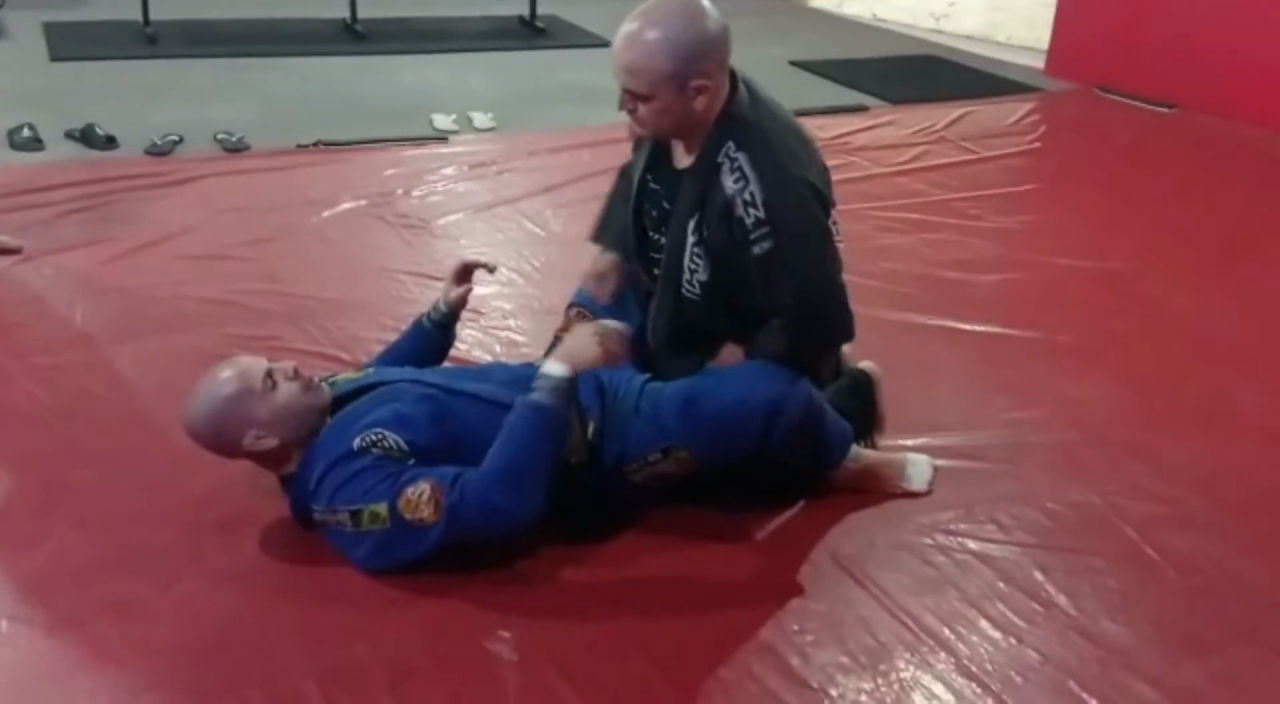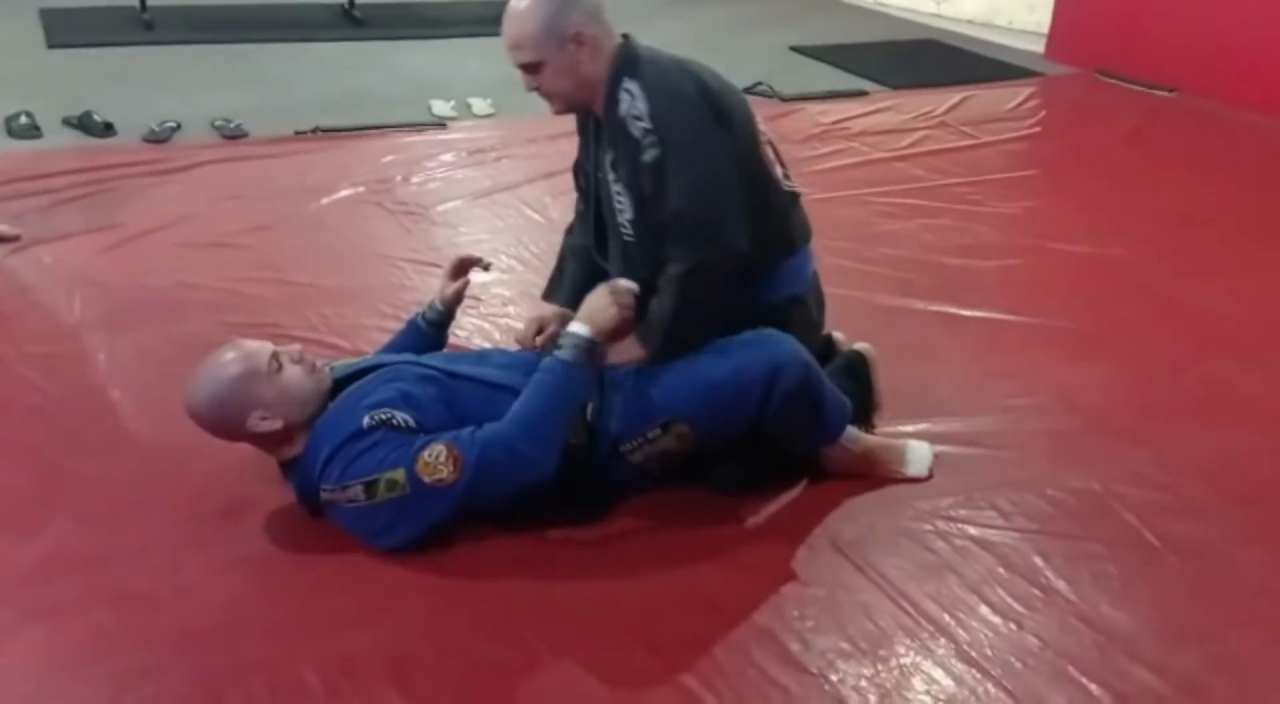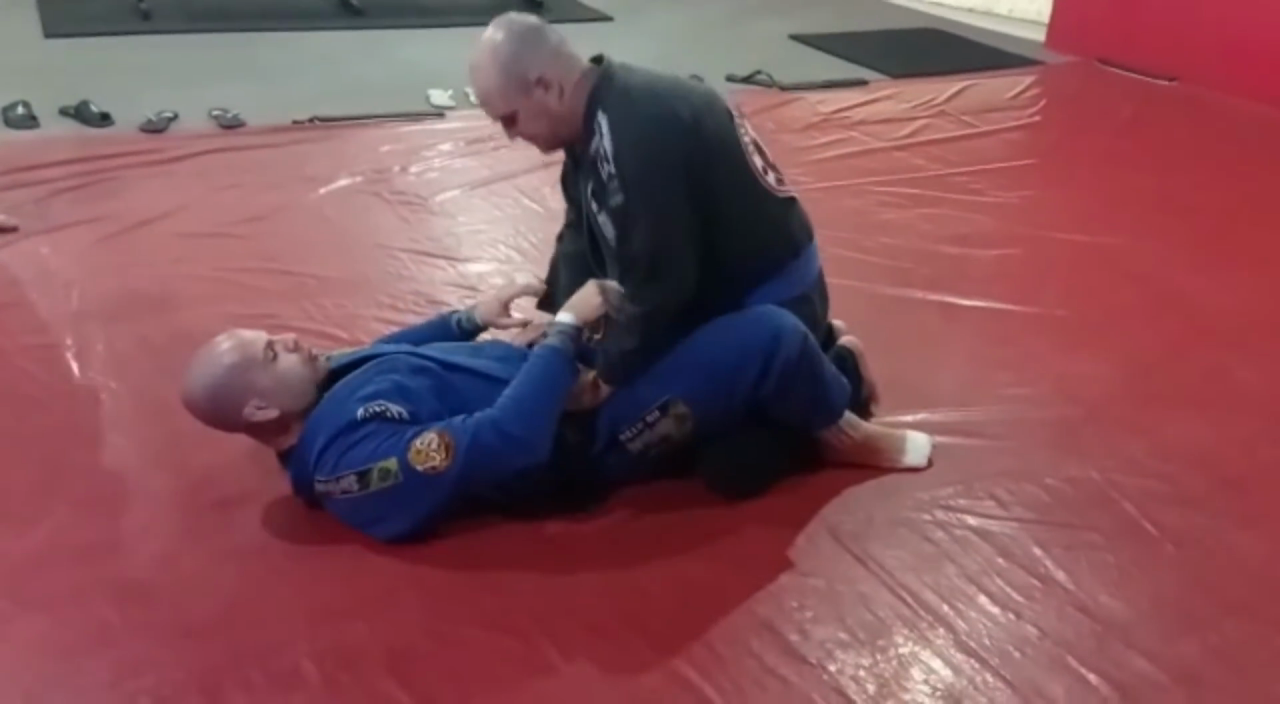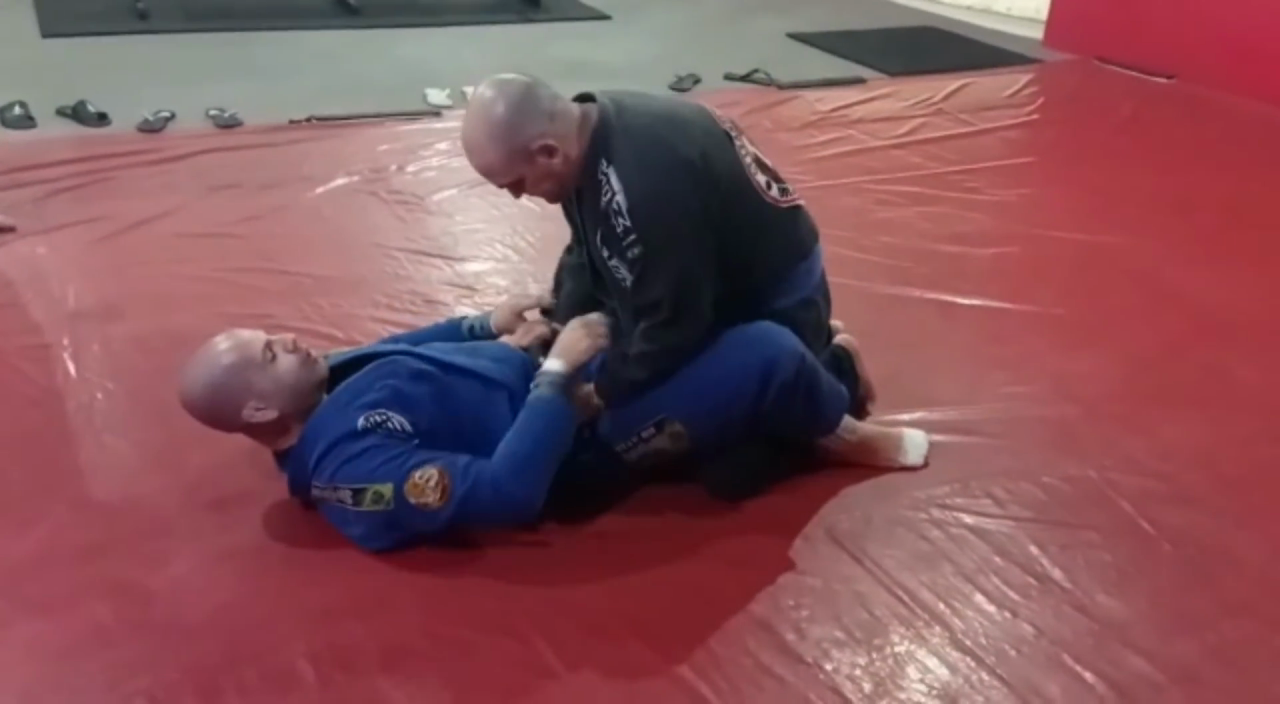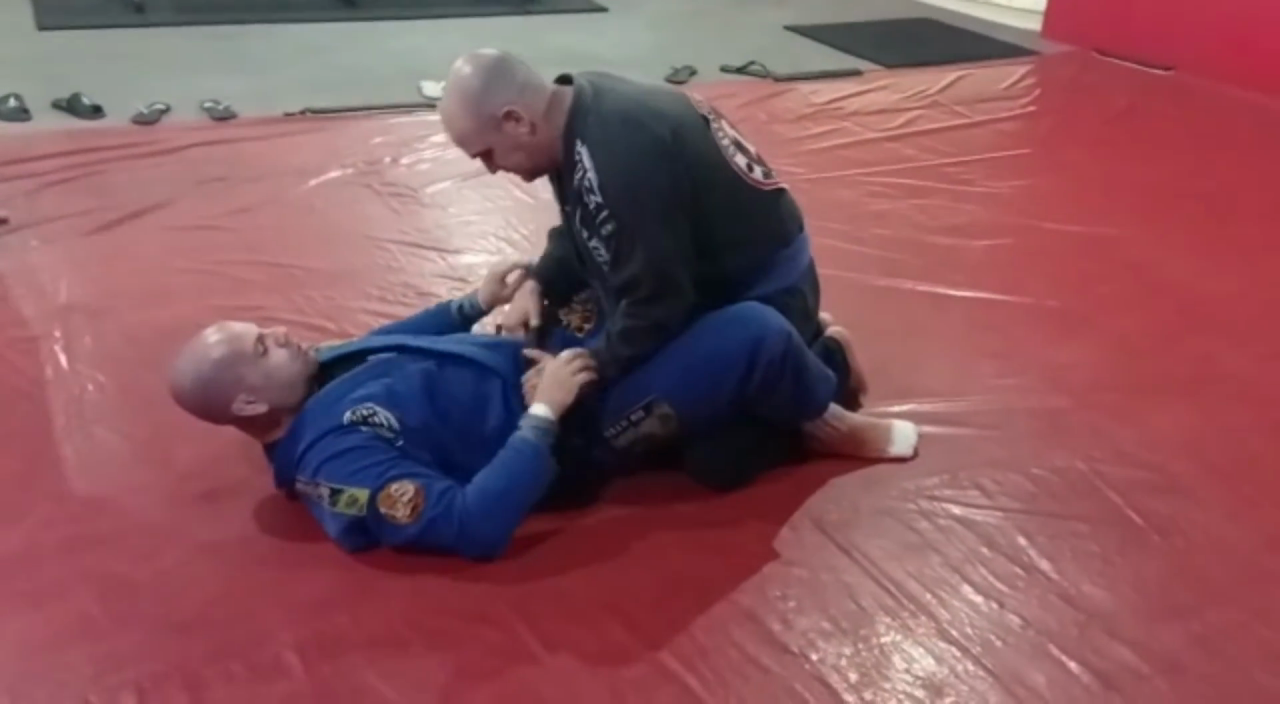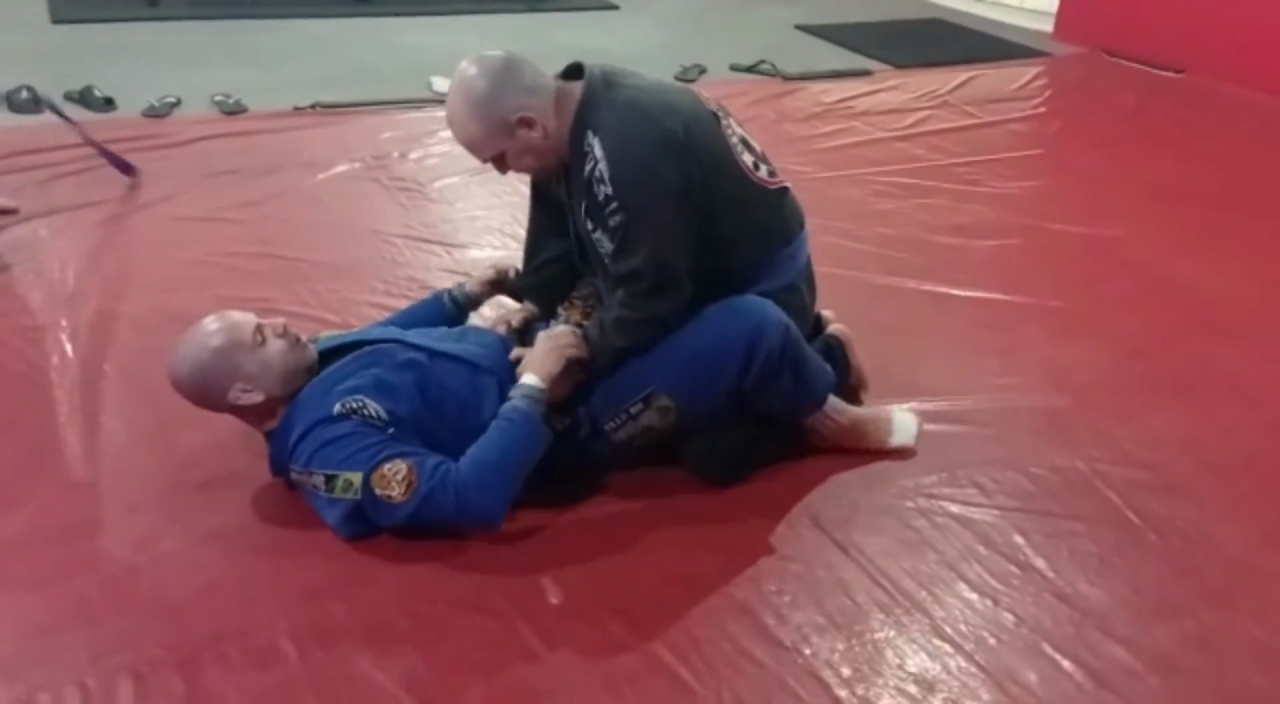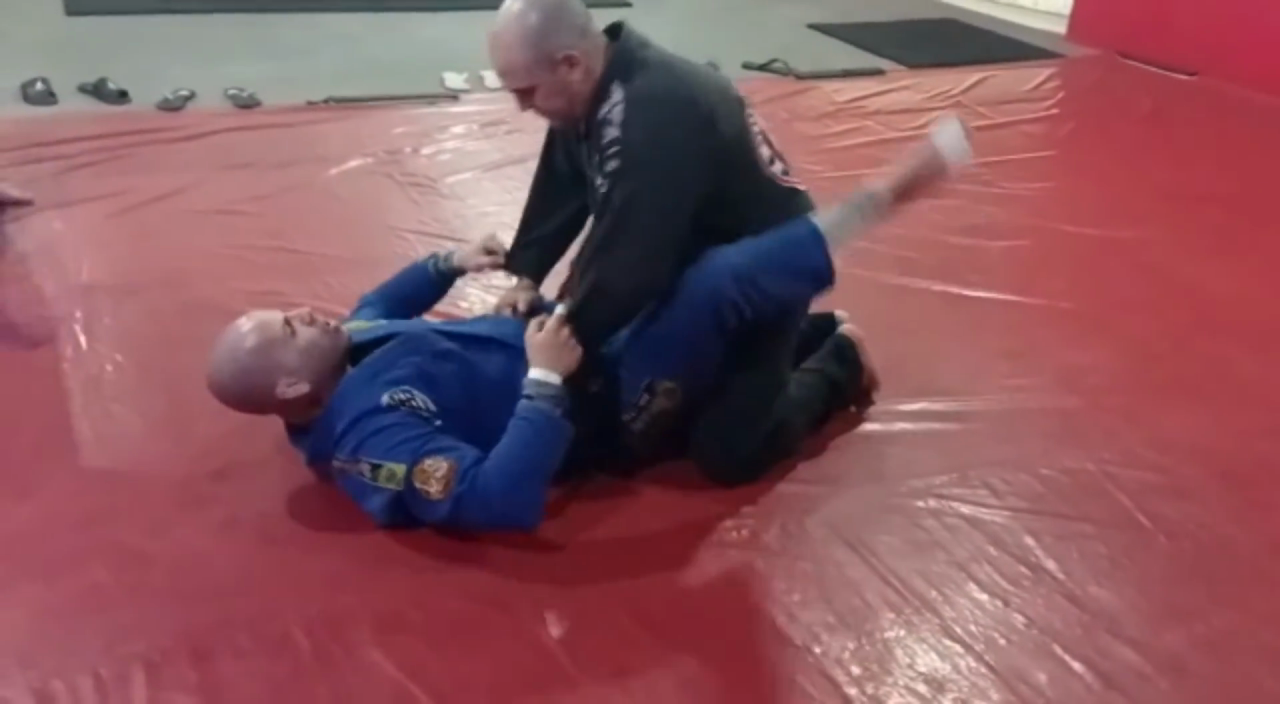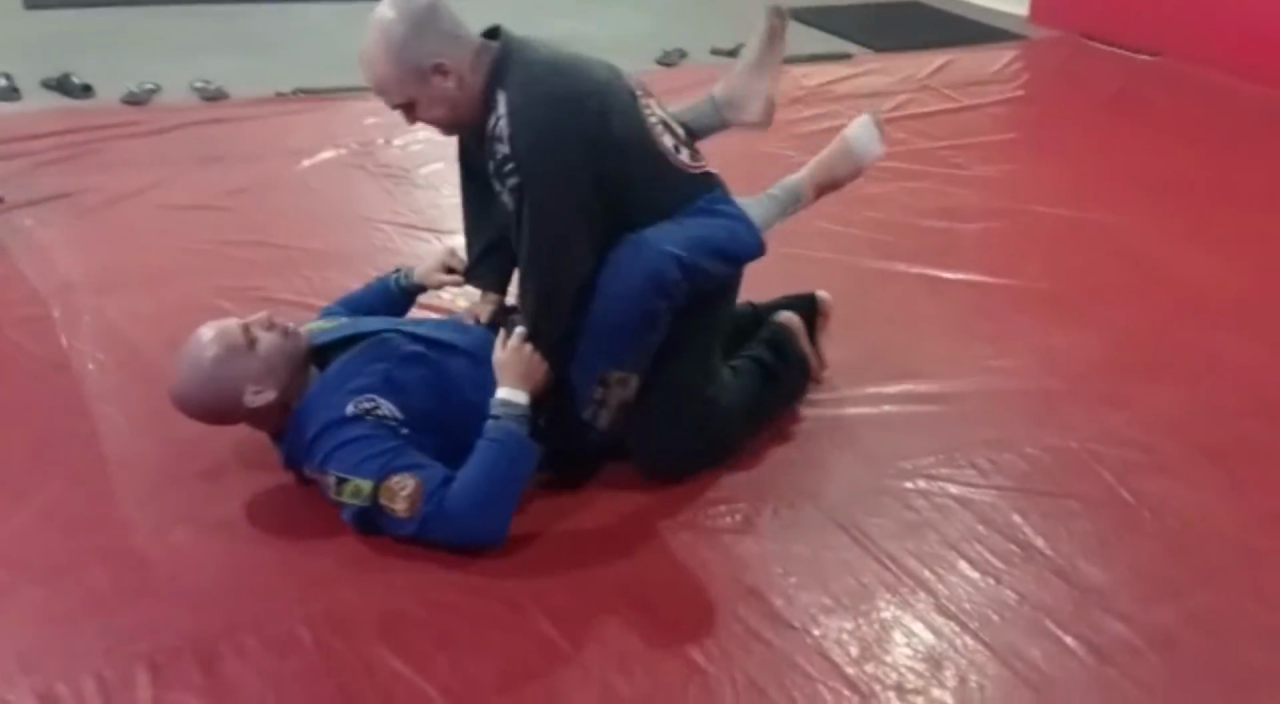
dt=0.5s
person 1, frame 1
left shoulder: (326, 410)
right shoulder: (352, 490)
right elbow: (500, 505)
left wrist: (443, 312)
right wrist: (560, 373)
left hip: (568, 389)
right hip: (595, 445)
right knee: (776, 391)
right ankle: (846, 466)
person 1, frame 2
left shoulder: (326, 404)
right shoulder: (360, 467)
right elbow: (518, 456)
left wrist: (438, 309)
right wrist: (584, 334)
left hip: (556, 369)
right hip: (596, 437)
right knee: (773, 360)
right ankle: (845, 450)
person 1, frame 3
left shoulder: (324, 392)
right shoulder: (354, 456)
left elbow: (393, 352)
right elbow: (511, 440)
left wrist: (471, 317)
right wrist: (570, 325)
left hip: (562, 378)
right hip: (590, 433)
right knee: (769, 334)
left ankle: (807, 365)
right ankle: (846, 436)
person 1, frame 4
left shoulder: (326, 389)
right shoulder: (351, 464)
left elbow: (402, 353)
right elbow: (508, 491)
left wrist: (487, 325)
right wrist: (560, 370)
left hip: (551, 382)
right hip: (585, 437)
right knee: (767, 355)
left ankle: (807, 349)
right ankle: (844, 437)
person 1, frame 5
left shoulder: (316, 380)
right shoulder: (338, 461)
left elbow: (391, 342)
right elbow: (475, 526)
left wrist: (473, 305)
right wrist: (543, 415)
left hip: (543, 359)
right hip: (574, 428)
right knee: (753, 334)
left ankle: (794, 358)
right ankle: (832, 428)
person 1, frame 6
left shoulder: (315, 367)
right shoulder: (329, 445)
left elbow: (391, 337)
right elbow: (469, 497)
left wrist: (464, 296)
right wrist: (534, 385)
left hip: (534, 353)
right hip: (570, 422)
right knee: (749, 328)
left ankle: (796, 362)
right ankle: (837, 420)
person 1, frame 7
left shoulder: (344, 353)
right shoulder: (375, 437)
left elbow: (371, 308)
right elbow: (503, 498)
left wrist: (447, 263)
right wrist: (541, 379)
left hip: (545, 343)
right hip: (606, 413)
right knee: (717, 280)
right ankle: (885, 192)
person 1, frame 8
left shoulder: (308, 353)
right shoulder: (343, 437)
left elbow: (340, 315)
right elbow: (469, 520)
left wrist: (408, 279)
right wrist: (512, 399)
left hip: (513, 347)
right knee: (644, 264)
left ankle: (767, 324)
right ankle: (806, 183)
person 2, frame 1
left shoulder: (772, 180)
right shoulder: (665, 117)
left elbow: (818, 319)
left wrist: (748, 359)
right wrist: (611, 244)
left hip: (741, 359)
person 2, frame 2
left shoulder: (663, 106)
right shoulder: (606, 101)
left elbow: (708, 246)
right elbow: (595, 215)
left wrist: (650, 339)
right wrist: (563, 302)
left hip: (757, 304)
right hip: (693, 298)
person 2, frame 3
left shoulder: (635, 135)
right shoulder: (601, 106)
left elbow: (656, 282)
right elbow: (582, 231)
left wrist: (609, 375)
right wrist: (552, 319)
left hip: (766, 294)
right hip: (711, 281)
left knee: (734, 462)
person 2, frame 4
left shoulder: (647, 181)
right shoulder: (592, 128)
left elbow: (672, 322)
right elbow: (589, 249)
left wrist: (599, 393)
right wrist: (558, 326)
left hip: (772, 298)
right hip: (712, 286)
left knee: (730, 469)
left ankle: (833, 377)
right ankle: (807, 354)
person 2, frame 5
left shoulder: (620, 157)
right shoulder: (586, 106)
left elbow: (655, 302)
right elbow: (582, 228)
right wrist: (540, 286)
left hip: (762, 283)
right hip: (705, 268)
left knee: (717, 459)
left ankle: (825, 368)
right ankle: (798, 343)
person 2, frame 6
left shoulder: (632, 147)
right shoulder: (576, 103)
left elbow: (650, 295)
right elbow: (558, 220)
right wrist: (534, 303)
left hip: (759, 277)
right hip: (699, 262)
left knee: (716, 453)
person 2, frame 7
left shoulder: (651, 116)
right shoulder: (601, 81)
left elbow: (630, 262)
right elbow: (563, 206)
left wrist: (569, 334)
right wrist: (527, 277)
right hip: (689, 249)
left knee: (727, 451)
left ankle: (830, 370)
person 2, frame 8
left shoulder: (538, 113)
right shoulder: (498, 80)
left elbow: (557, 257)
right elbow: (491, 200)
right wrist: (490, 288)
right hip: (622, 240)
